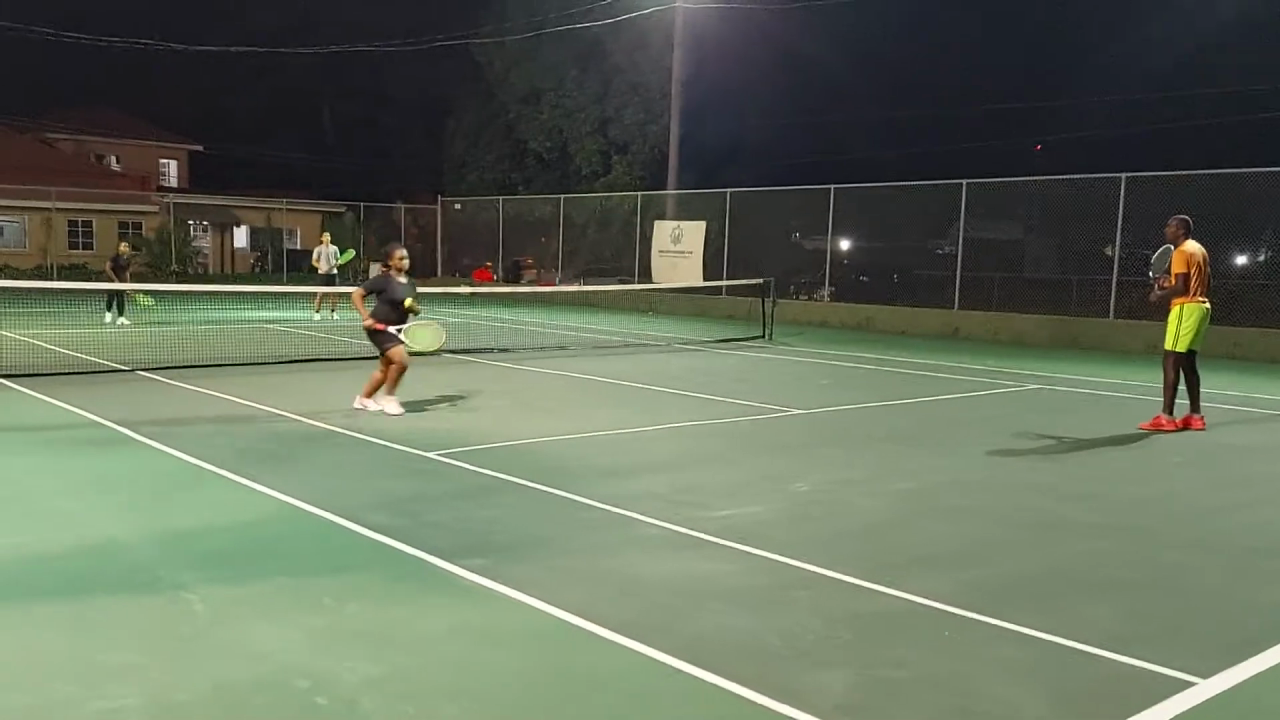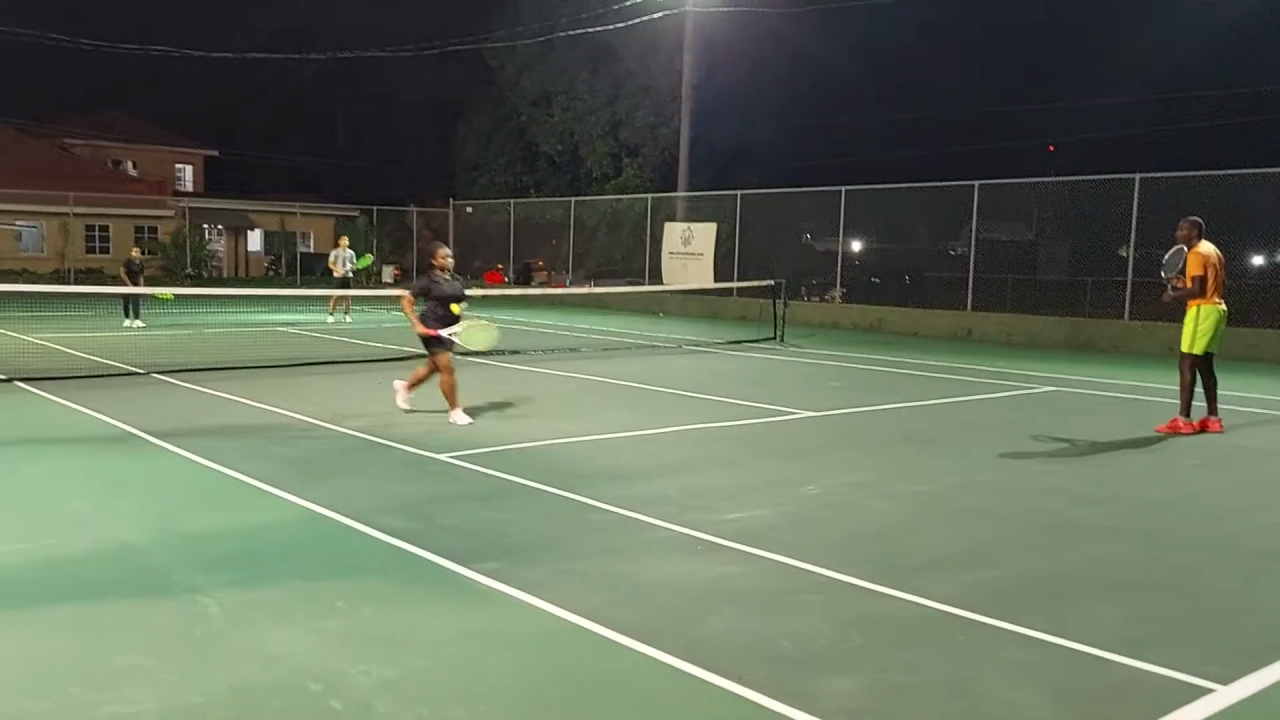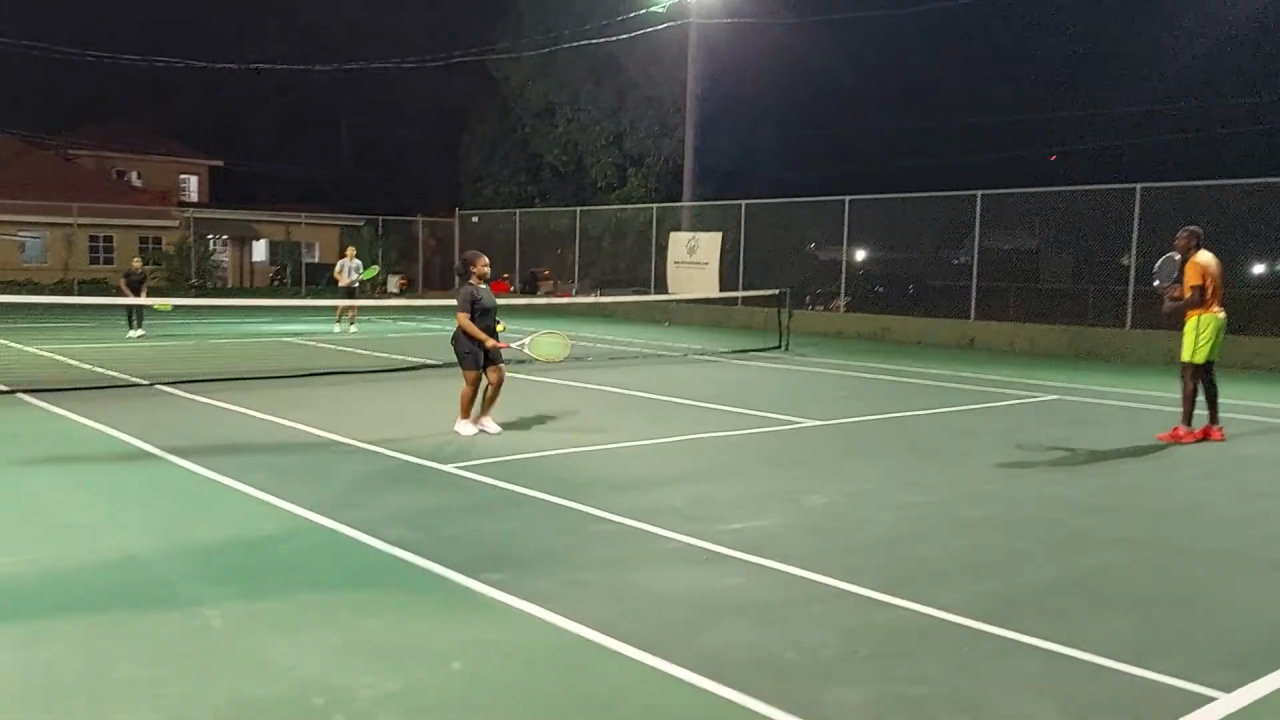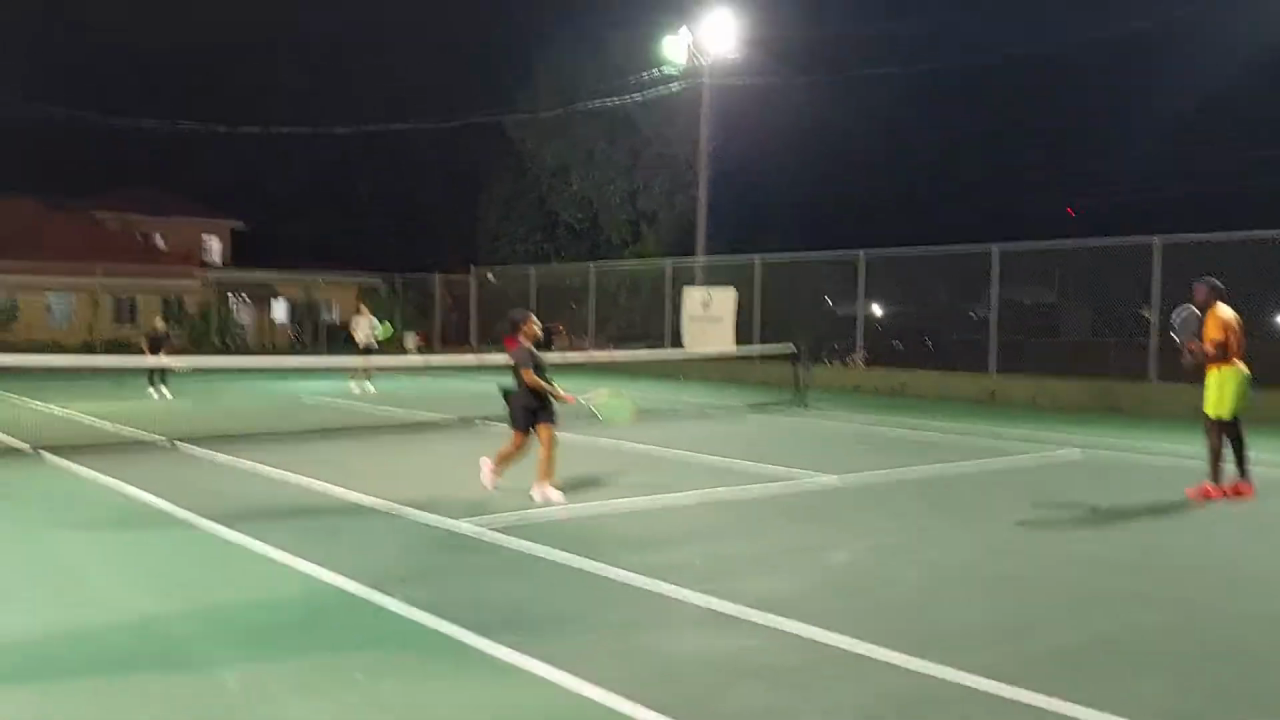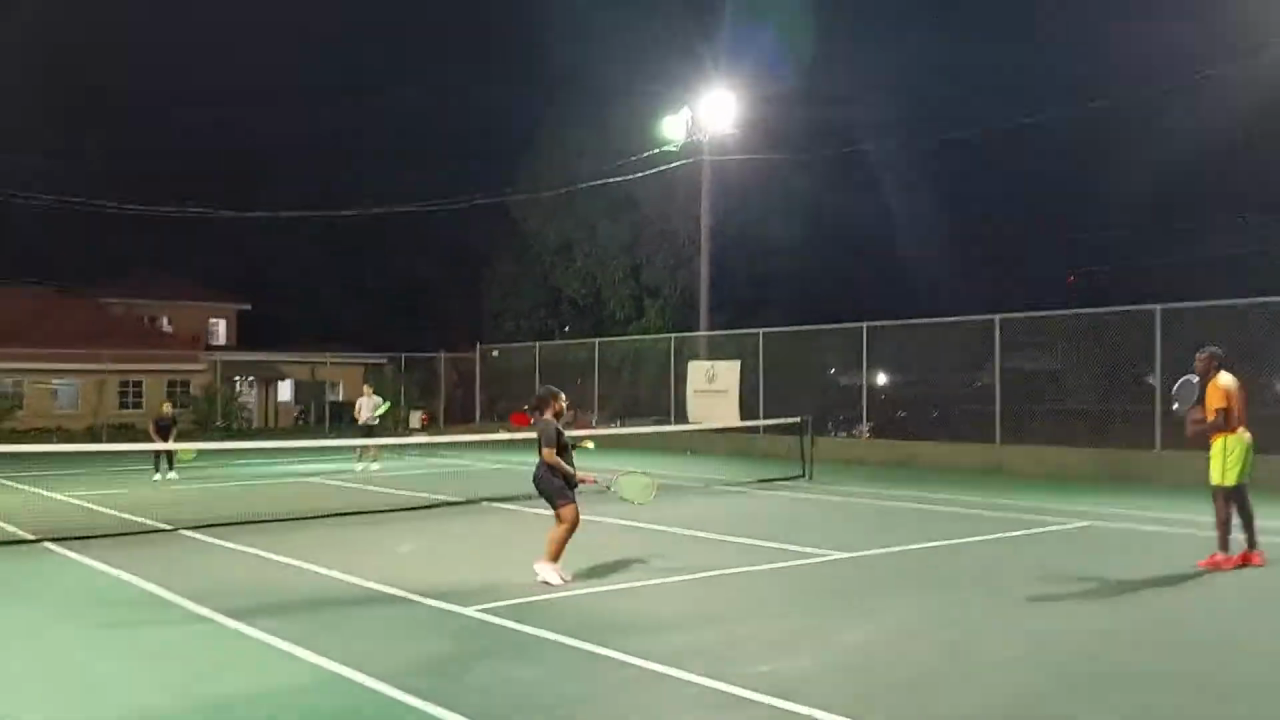
dt=0.2s
person 1, frame 1
left shoulder: (1181, 251)
right shoulder: (1199, 250)
left elbow: (1181, 287)
left wrist: (1160, 295)
right wrist: (1170, 284)
left hip: (1186, 309)
right hip: (1200, 307)
left knee: (1170, 361)
right knee: (1188, 362)
left ankle: (1167, 417)
right ankle: (1195, 416)
person 1, frame 2
left shoulder: (1196, 253)
right shoulder: (1213, 250)
left elbow: (1197, 289)
left wrist: (1174, 296)
right wrist: (1185, 285)
left hip: (1202, 311)
right hip: (1216, 309)
left knee: (1187, 363)
right knee: (1205, 364)
left ankle: (1184, 420)
right ankle: (1212, 419)
person 1, frame 3
left shoulder: (1194, 263)
right shoulder: (1210, 259)
left elbow: (1197, 299)
left wrist: (1173, 306)
right wrist: (1183, 295)
left hip: (1201, 320)
right hip: (1214, 317)
left knee: (1189, 372)
right knee: (1205, 373)
left ankle: (1185, 429)
right ankle: (1214, 426)
person 1, frame 4
left shoulder: (1214, 316)
right shoulder: (1229, 313)
left elbow: (1220, 354)
left wrist: (1196, 360)
right wrist: (1201, 349)
left hip: (1223, 374)
right hip: (1236, 371)
left knee: (1214, 427)
right knee: (1231, 427)
left ankle: (1214, 485)
right ankle: (1243, 482)
person 1, frame 5
left shoulder: (1216, 384)
right shoulder: (1229, 380)
left elbow: (1221, 422)
left wrist: (1197, 430)
right wrist: (1204, 416)
left hip: (1227, 442)
right hip: (1239, 439)
left knee: (1221, 496)
right knee: (1238, 495)
left ankle: (1223, 554)
right ankle: (1252, 551)
person 2, frame 1
left shoulder: (410, 283)
right shoulder: (381, 280)
left elbow: (415, 310)
right elbow: (357, 295)
left wrist: (413, 307)
right wrist: (366, 317)
left hip: (396, 328)
right hip: (379, 327)
left knee: (386, 367)
right knee: (402, 361)
left ankle: (364, 398)
right ankle: (388, 396)
person 2, frame 2
left shoulder: (457, 280)
right shoulder: (427, 280)
left elbow: (462, 303)
right elbow: (406, 301)
left wrist: (460, 309)
right wrist: (416, 324)
left hip: (448, 330)
right hip: (431, 330)
left knee: (432, 366)
right knee: (448, 368)
left ankle: (404, 387)
right ankle: (455, 411)
person 2, frame 3
left shoulder: (486, 288)
right shoulder: (467, 291)
right elbow: (463, 321)
left wrist: (496, 323)
right wrist: (486, 339)
left hip: (487, 342)
right hip: (469, 343)
left knee: (497, 380)
right knee: (473, 382)
left ankle: (483, 417)
right ankle: (463, 420)
person 2, frame 4
left shoulder: (529, 348)
right shoulder: (522, 349)
right elbow: (529, 379)
left wrist: (549, 384)
right wrist: (556, 393)
left hip: (540, 401)
right hip: (523, 401)
left knee: (549, 442)
right knee: (518, 444)
left ankle: (543, 487)
right ankle: (490, 465)
person 2, frame 5
left shoulder: (550, 424)
right shoulder: (549, 426)
right elbow: (549, 456)
right wrist: (574, 474)
left hip: (559, 479)
right hip: (551, 478)
left knee: (569, 522)
right knee: (568, 520)
left ankle: (552, 566)
right ankle: (544, 563)
